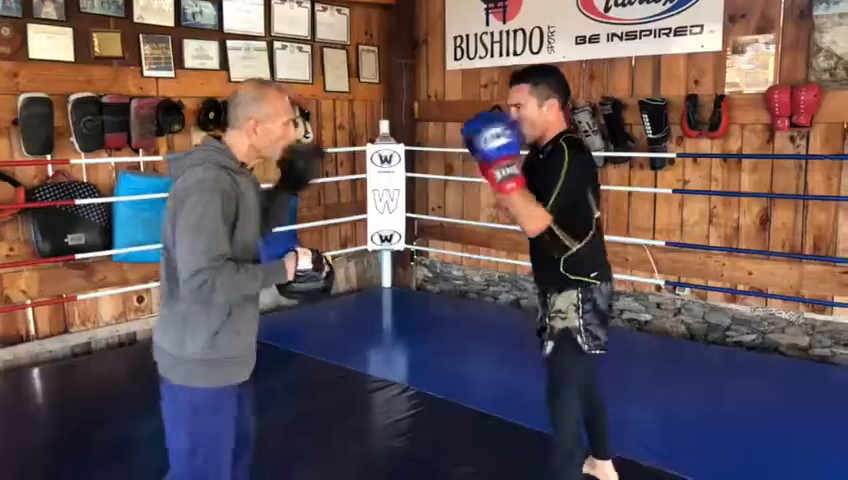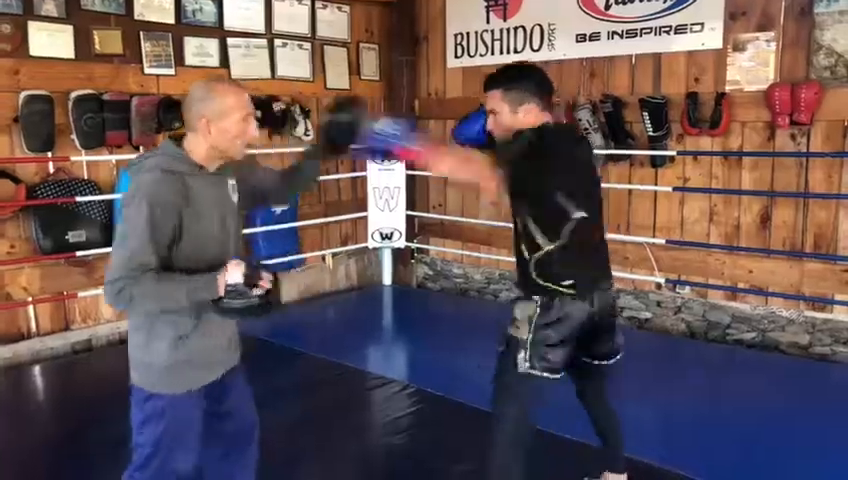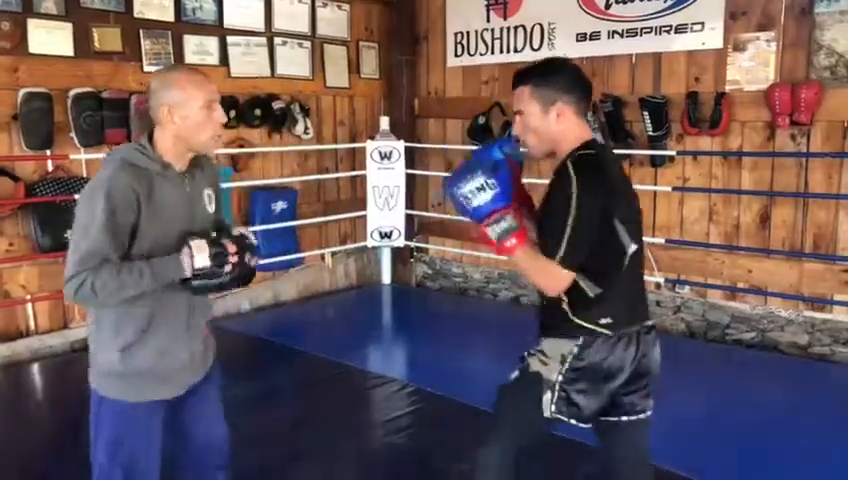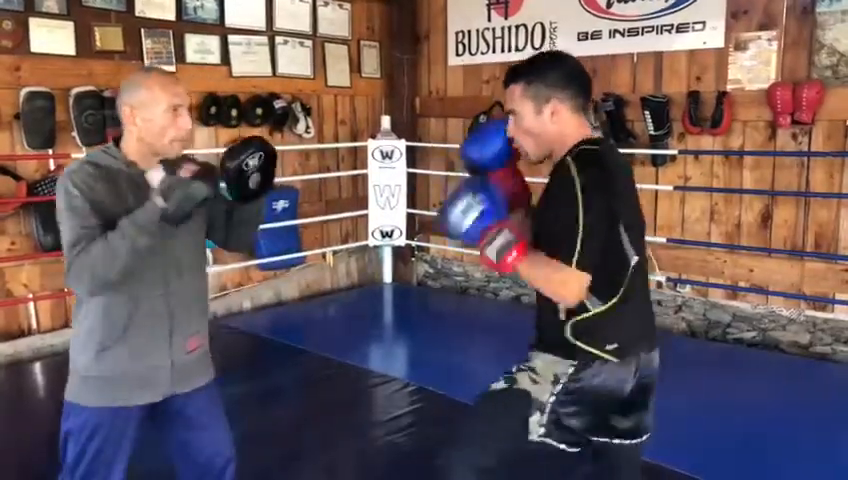
dt=0.4s
person 1, frame 1
left shoulder: (569, 155)
right shoulder: (544, 151)
left elbow: (533, 222)
right elbow: (514, 198)
left wrist: (504, 164)
right wrist: (487, 157)
left hip: (575, 291)
right hip: (568, 288)
left knee: (565, 392)
right knee: (578, 378)
person 1, frame 2
left shoulder: (539, 147)
right shoulder: (569, 143)
left elbow: (481, 168)
left hip: (553, 299)
right hip: (593, 291)
left knee: (509, 408)
right knee: (590, 387)
person 1, frame 3
left shoulder: (578, 176)
right shoulder: (601, 164)
left elbow: (554, 278)
right elbow: (551, 240)
left wrist: (497, 218)
right wrist: (510, 194)
left hip: (584, 347)
right hip: (634, 342)
person 1, frame 4
left shoulder: (577, 173)
right shoulder: (606, 164)
left elbow: (567, 286)
left wrist: (499, 240)
left hip: (582, 364)
right hip: (635, 356)
person 2, frame 1
left shoulder: (236, 174)
right shoulder: (207, 183)
right elbow: (203, 280)
right wrist: (282, 269)
left hip: (226, 348)
right hip: (200, 355)
left knee: (233, 447)
person 2, frame 2
left shoulder: (230, 170)
right shoulder: (155, 190)
left elbow: (278, 188)
right elbow: (123, 289)
right wrist: (213, 284)
left hip: (218, 348)
right hip: (170, 359)
left knee: (238, 437)
person 2, frame 3
left shoulder: (205, 173)
right shoulder: (119, 185)
right elbow: (82, 283)
left wrist: (234, 249)
right wrist: (179, 265)
left hip: (193, 355)
right hip: (132, 367)
person 2, frame 4
left shoulder: (189, 177)
right shoulder: (83, 181)
left elbow: (238, 238)
right elbow: (88, 273)
right wrist: (159, 207)
left hip: (186, 361)
right hip: (110, 371)
